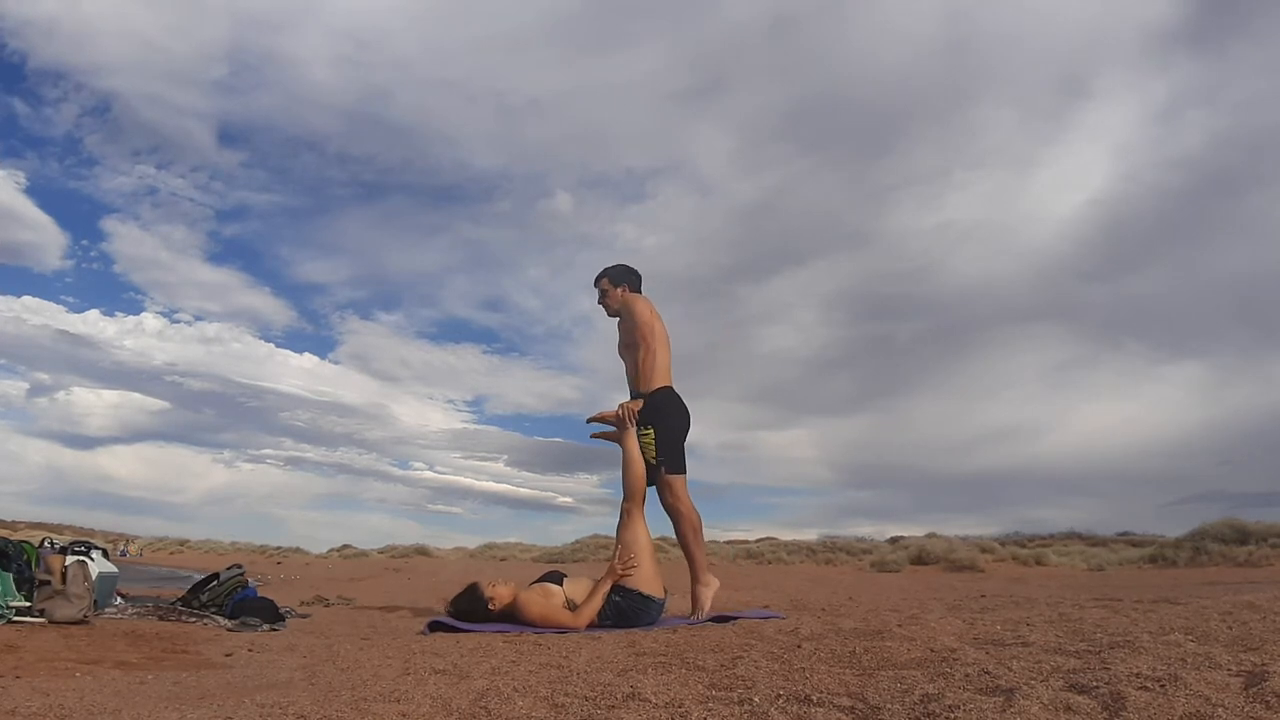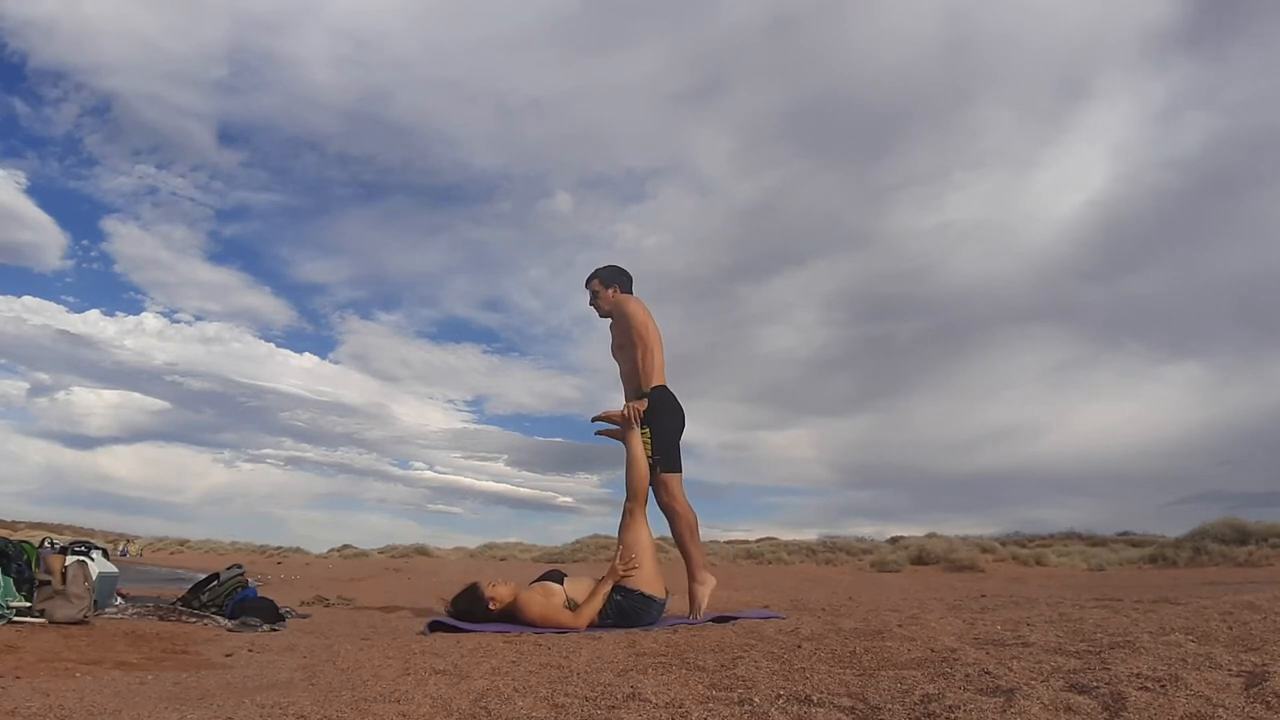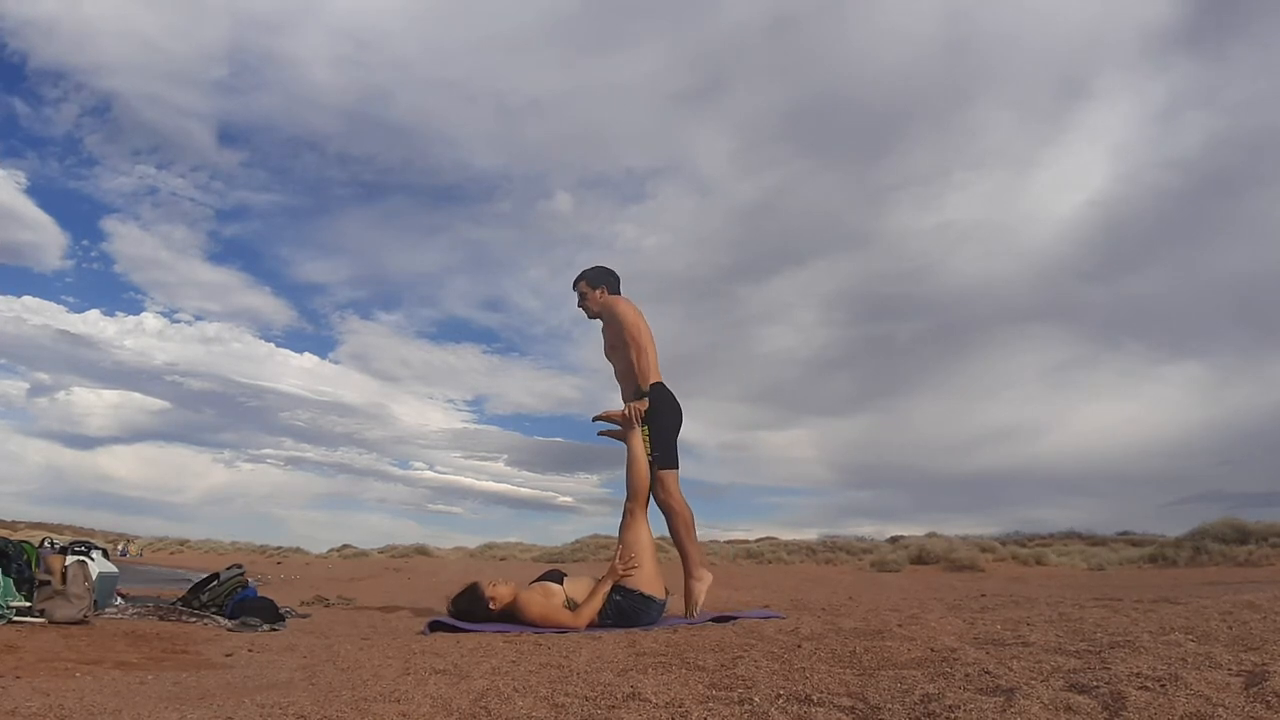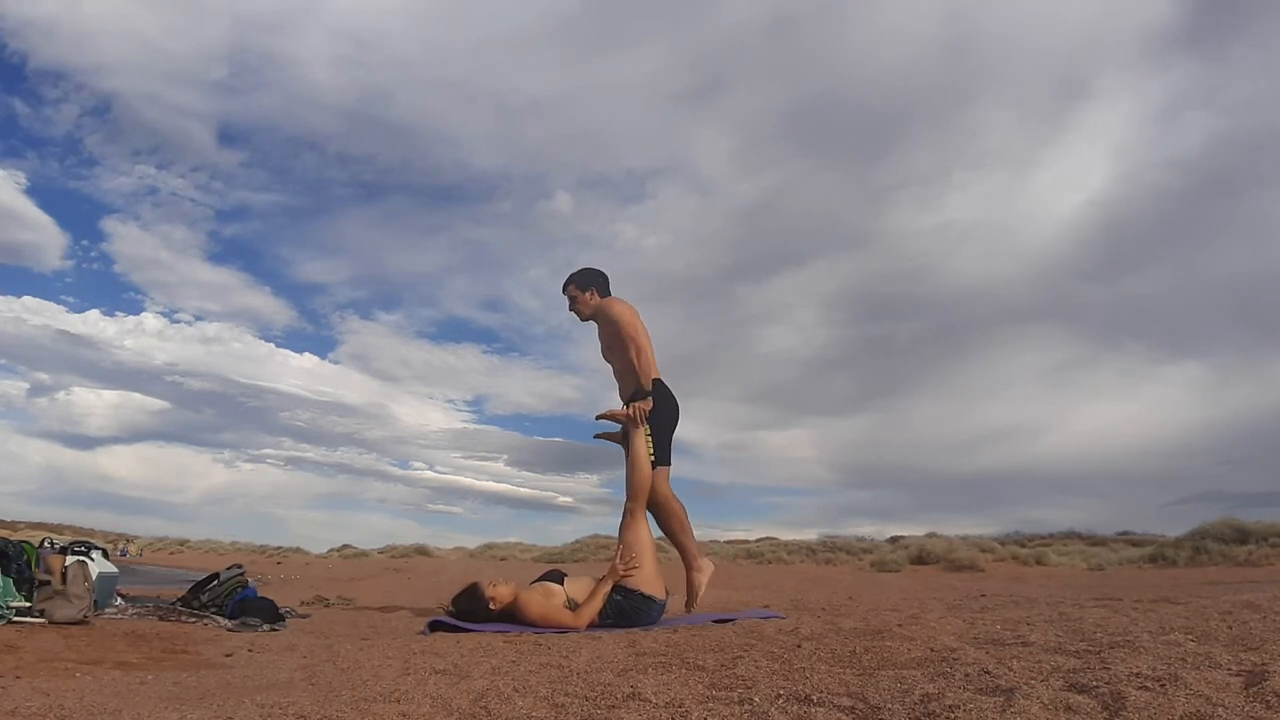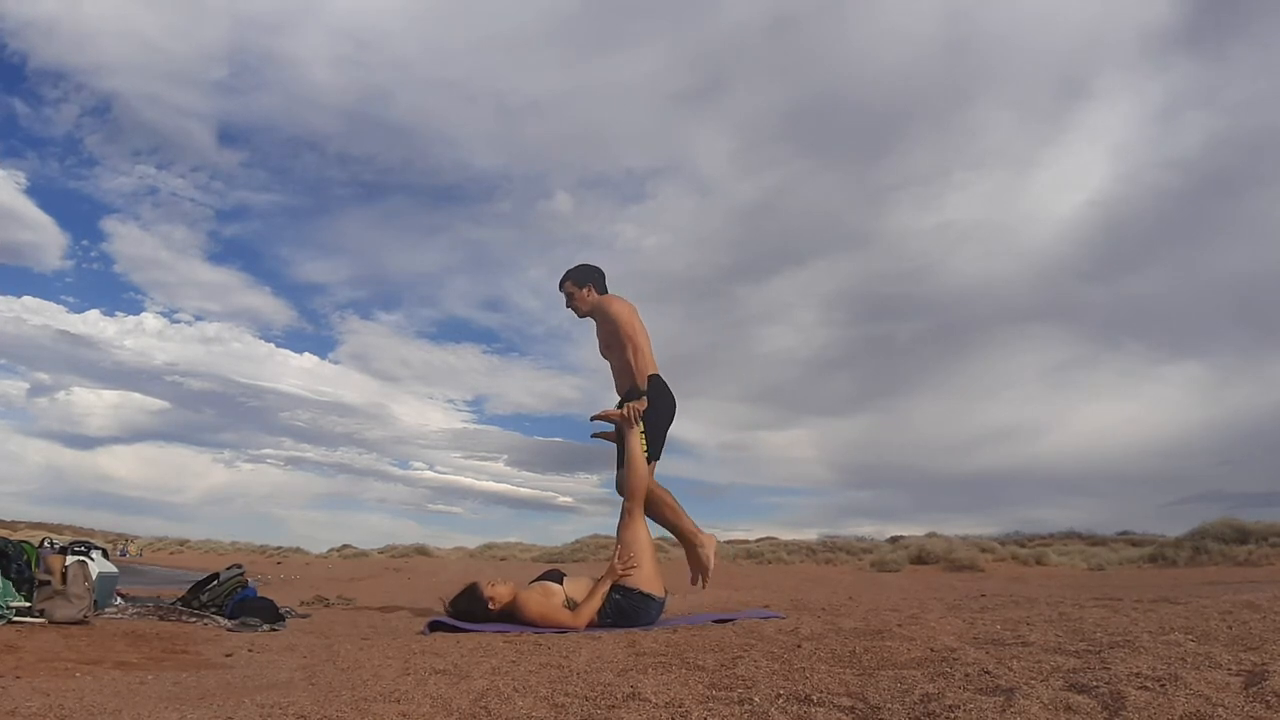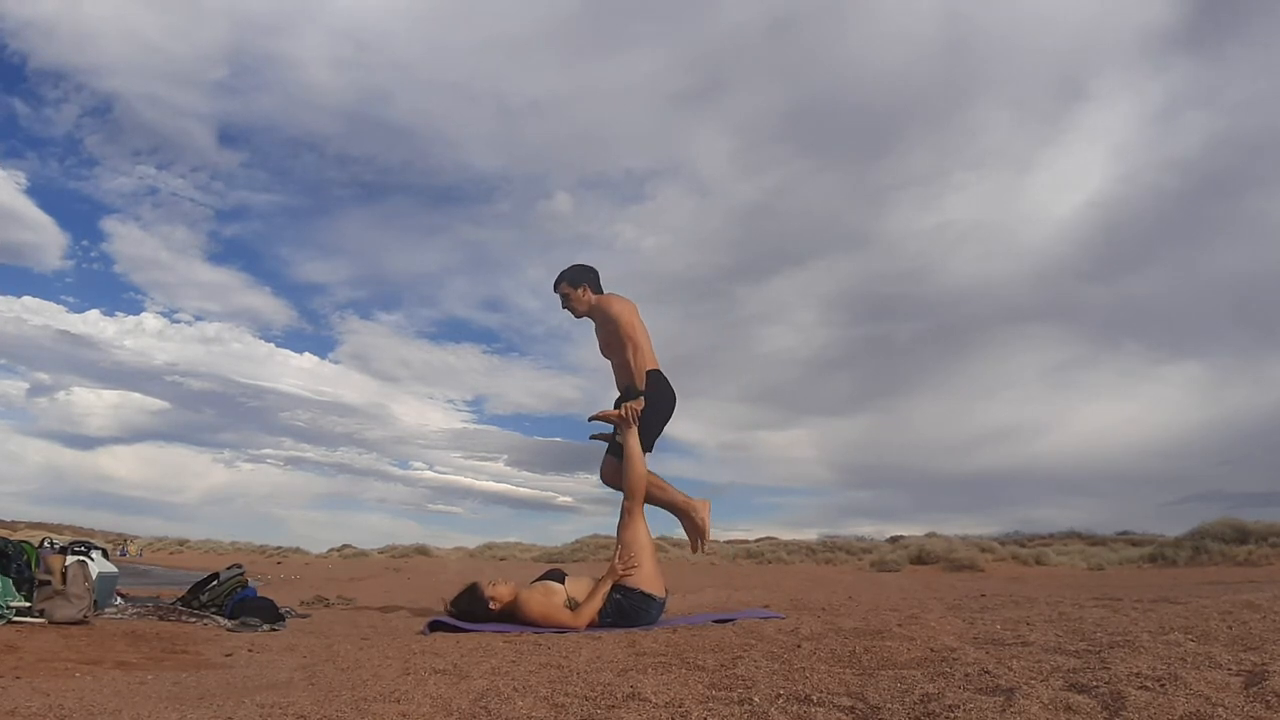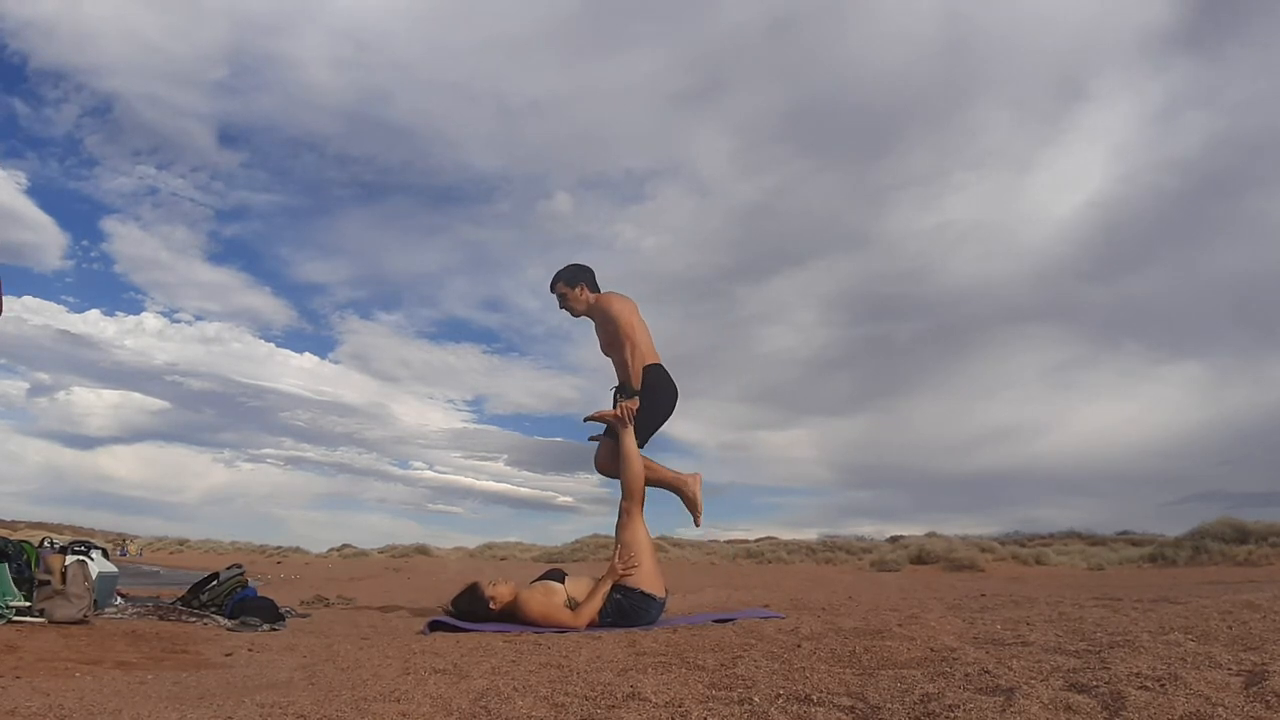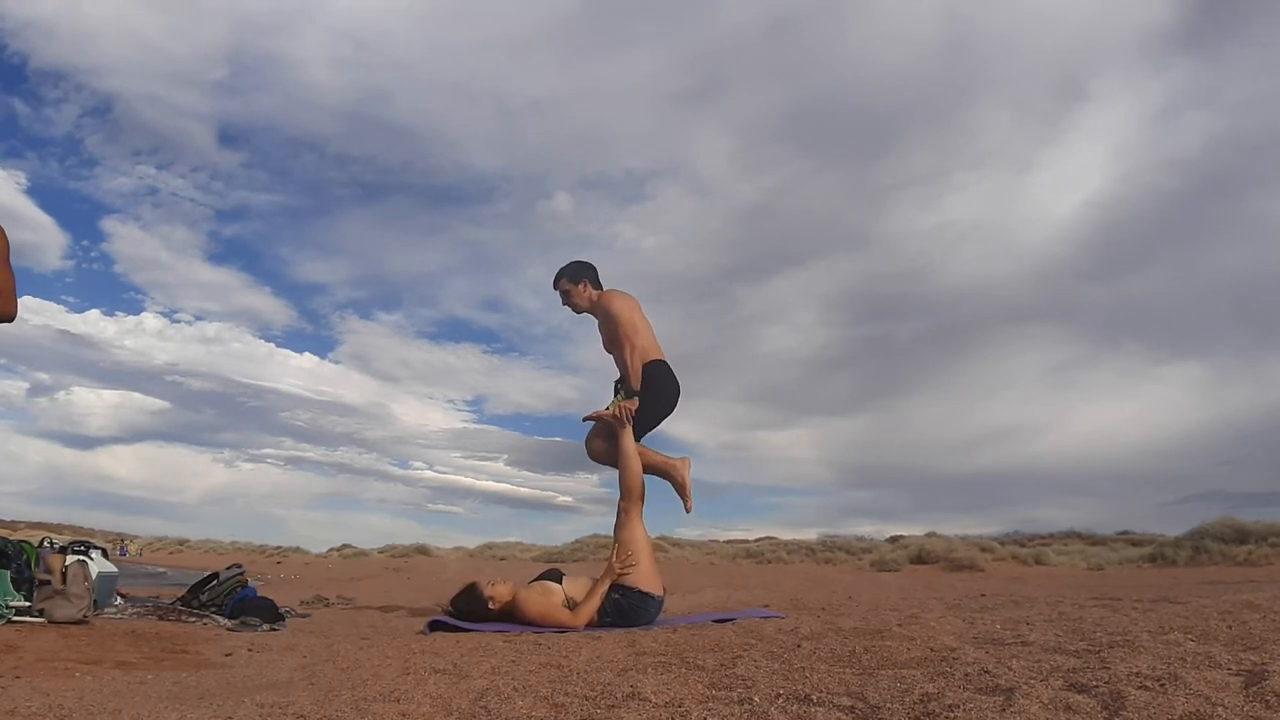
dt=0.2s
person 1, frame 1
left shoulder: (636, 305)
right shoulder: (631, 321)
left elbow: (646, 348)
left wrist: (637, 399)
right wrist: (627, 415)
left hip: (659, 408)
right hip: (655, 411)
left knee: (674, 496)
right knee: (672, 498)
left ankle: (702, 577)
right ankle: (701, 577)
person 1, frame 2
left shoulder: (627, 306)
right shoulder: (623, 324)
left elbow: (644, 348)
left wrist: (640, 398)
right wrist: (628, 415)
left hip: (656, 408)
right hip: (652, 410)
left knee: (670, 495)
right knee: (667, 496)
left ankle: (699, 576)
right ankle: (698, 574)
person 1, frame 3
left shoulder: (616, 306)
right shoulder: (614, 323)
left elbow: (638, 348)
left wrist: (641, 397)
right wrist: (631, 427)
left hip: (653, 405)
right hip: (650, 408)
left knee: (665, 491)
right knee: (660, 493)
left ankle: (696, 572)
right ankle: (695, 571)
person 1, frame 4
left shoulder: (611, 307)
right shoulder: (608, 324)
left elbow: (638, 346)
left wrist: (644, 397)
right wrist: (626, 427)
left hip: (652, 404)
right hip: (646, 407)
left knee: (655, 488)
right knee: (646, 490)
left ankle: (696, 562)
right ankle: (694, 563)
person 1, frame 5
left shoulder: (608, 305)
right shoulder: (605, 323)
left elbow: (634, 346)
left wrist: (639, 396)
left hip: (650, 398)
right hip: (644, 402)
left ankle: (697, 540)
right ankle: (692, 542)
person 1, frame 6
left shoulder: (608, 305)
right shoulder: (603, 322)
left elbow: (633, 345)
left wrist: (636, 396)
left hip: (651, 393)
right hip: (644, 397)
left knee: (614, 472)
right knee: (618, 471)
left ankle: (690, 507)
right ankle: (688, 512)
person 1, frame 7
left shoulder: (607, 303)
right shoulder: (603, 320)
left elbow: (632, 346)
left wrist: (633, 395)
left hip: (652, 387)
right hip: (649, 391)
left knee: (607, 460)
right knee: (611, 457)
left ankle: (683, 483)
person 1, frame 8
left shoulder: (608, 301)
right shoulder: (605, 317)
left elbow: (631, 346)
left wrist: (632, 396)
left hip: (655, 382)
right hip: (656, 386)
left knee: (597, 444)
right knee: (605, 443)
left ankle: (670, 467)
person 2, frame 1
left shoulder: (524, 600)
right shoulder: (523, 603)
right elbow: (577, 621)
right wrist: (608, 579)
left hip: (632, 603)
right hip: (635, 604)
right knee: (631, 509)
left ankle: (626, 438)
right ankle: (627, 430)
person 2, frame 2
left shoulder: (524, 600)
right shoulder: (524, 603)
right elbow: (577, 621)
right wrist: (609, 579)
left hip: (632, 603)
right hip: (637, 603)
right knee: (633, 509)
left ankle: (631, 436)
right ankle: (632, 431)
person 2, frame 3
left shoulder: (523, 600)
right shoulder: (524, 603)
right elbow: (577, 621)
right wrist: (609, 579)
left hip: (630, 603)
right hip: (636, 603)
right knee: (634, 508)
left ankle: (631, 436)
right ankle: (632, 430)
person 2, frame 4
left shoulder: (524, 601)
right shoulder: (524, 603)
right elbow: (577, 621)
right wrist: (610, 579)
left hip: (632, 602)
right hip: (637, 603)
right knee: (635, 508)
left ankle: (635, 432)
right ankle: (637, 428)
person 2, frame 5
left shoulder: (522, 601)
right shoulder: (523, 603)
right elbow: (577, 621)
right wrist: (608, 578)
left hip: (631, 602)
right hip: (636, 603)
right knee: (632, 509)
left ankle: (628, 435)
right ankle: (630, 430)
person 2, frame 6
left shoulder: (523, 600)
right shoulder: (524, 602)
right elbow: (577, 621)
right wrist: (609, 579)
left hip: (630, 603)
right hip: (636, 603)
right knee: (631, 509)
left ankle: (625, 435)
right ankle: (629, 430)
person 2, frame 7
left shoulder: (525, 598)
right shoulder: (524, 602)
right elbow: (577, 621)
right wrist: (609, 579)
left hip: (632, 603)
right hip: (636, 602)
right knee: (629, 509)
left ankle: (624, 431)
right ankle: (625, 428)
person 2, frame 8
left shoulder: (522, 600)
right shoulder: (523, 602)
right elbow: (576, 620)
right wrist: (607, 578)
left hip: (631, 603)
right hip: (636, 602)
right knee: (629, 507)
left ankle: (621, 432)
right ankle: (623, 428)
